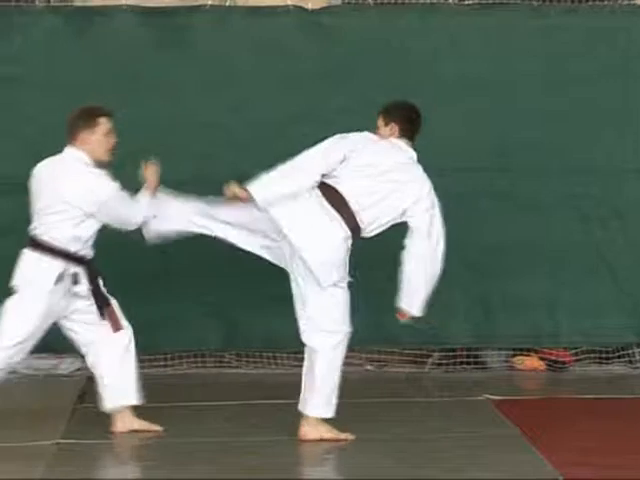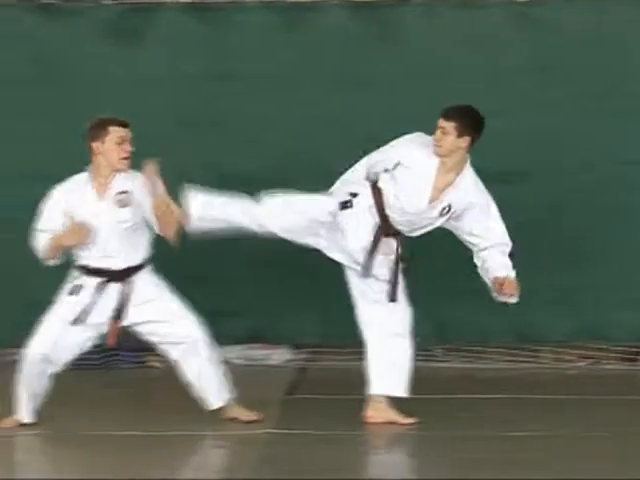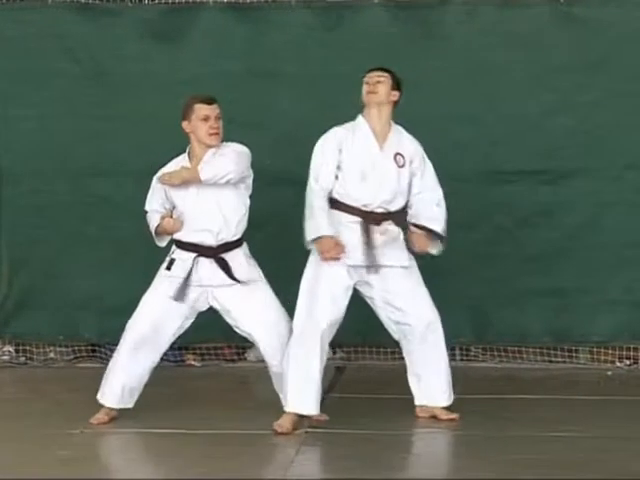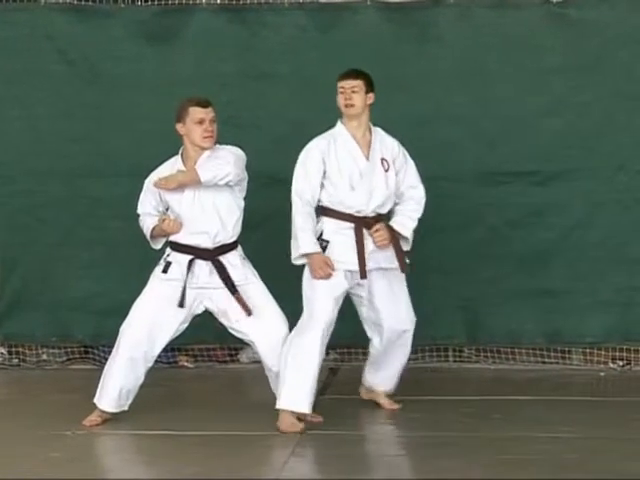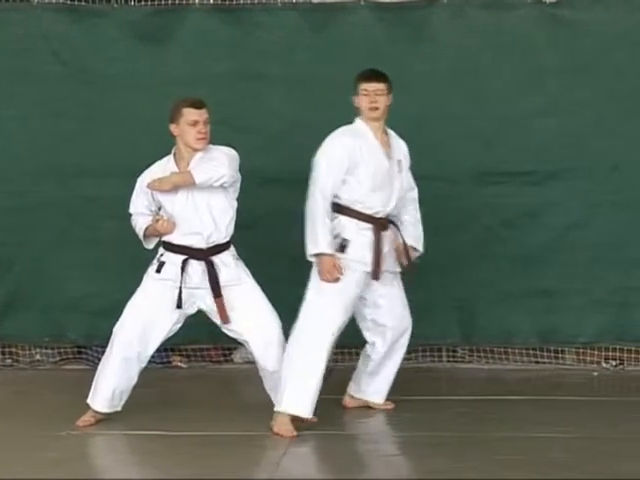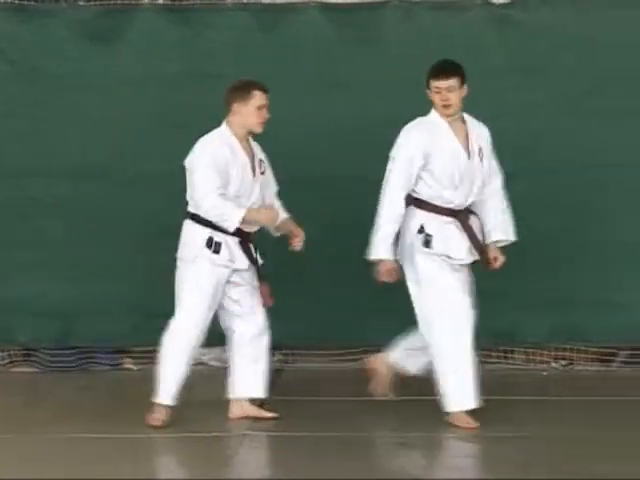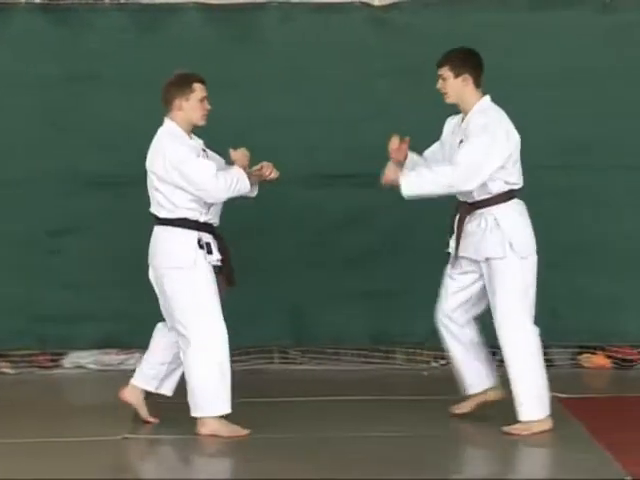
dt=0.7s
person 1, frame 1
left shoulder: (358, 142)
right shoulder: (421, 187)
left elbow: (304, 167)
right elbow: (428, 248)
left wrist: (252, 191)
right wrist: (410, 300)
left hip: (297, 214)
right hip: (327, 244)
left knee: (212, 215)
right knee: (329, 332)
left ankle: (150, 213)
right ankle: (315, 421)
person 1, frame 2
left shoulder: (473, 197)
right shoulder: (411, 147)
left elbow: (491, 241)
right elbow: (368, 167)
left wrist: (503, 277)
right wrist: (331, 199)
left hip: (380, 248)
right hip: (349, 218)
left knee: (392, 318)
right knee: (271, 213)
left ankle: (379, 405)
right ankle: (187, 211)
person 1, frame 3
left shoulder: (410, 146)
right shoulder: (336, 138)
left elbow: (427, 197)
right elbow: (317, 190)
left wrist: (425, 231)
right wrist: (321, 235)
left hip: (387, 244)
right hip: (338, 240)
left knee: (422, 320)
right knee: (314, 322)
left ankle: (429, 401)
right ankle: (295, 408)
person 1, frame 4
left shoulder: (391, 147)
right shoulder: (320, 148)
left elbow: (413, 194)
right elbow: (302, 203)
left wrist: (395, 229)
right wrist: (310, 252)
left hip: (379, 248)
right hip: (333, 245)
left knee: (397, 323)
right knee: (315, 323)
left ankle: (374, 385)
right ankle: (289, 408)
person 1, frame 5
left shoulder: (399, 146)
right shoulder: (341, 142)
left elbow: (408, 199)
right elbow: (319, 199)
left wrist: (409, 242)
right wrist: (323, 252)
left hip: (383, 248)
right hip: (346, 244)
left knee: (394, 323)
right knee: (318, 324)
left ankle: (363, 392)
right ankle: (286, 410)
person 1, frame 6
left shoulder: (479, 133)
right shoulder: (416, 134)
left elbow: (490, 188)
right elbow: (392, 195)
left wrist: (495, 240)
right wrist: (382, 251)
left hip: (461, 234)
right hip: (426, 236)
left knee: (455, 318)
right knee: (448, 323)
left ankle: (388, 362)
right ankle: (458, 405)
person 1, frame 7
left shoulder: (492, 124)
right shoulder: (455, 125)
left elbow: (463, 174)
right elbow: (433, 166)
left wrist: (404, 178)
right wrist: (403, 159)
left hip: (502, 229)
right hip: (470, 231)
left knee: (513, 324)
right knee: (451, 312)
left ankle: (536, 414)
right ankle: (482, 386)
person 2, frame 1
left shoulder: (48, 168)
right shoulder: (91, 180)
right elbow: (131, 216)
right wrist: (149, 187)
left hip: (65, 275)
right hip: (50, 274)
left knee: (112, 334)
left ankle: (122, 415)
person 2, frame 2
left shoulder: (140, 183)
right shoulder: (66, 192)
left elbow: (169, 226)
right elbow: (42, 241)
left wrist: (157, 188)
right wrist: (61, 241)
left hip: (139, 285)
right hip: (89, 287)
left knee: (190, 335)
right knee: (43, 349)
left ankle: (225, 403)
person 2, frame 3
left shoulder: (236, 154)
right shoulder: (166, 175)
left elbow: (225, 168)
right elbow: (155, 215)
left wrist: (183, 176)
right wrist: (163, 227)
left hip: (232, 265)
right hip: (184, 266)
left knee: (275, 331)
right knee: (142, 331)
right ankle: (113, 403)
person 2, frame 4
left shoulder: (232, 156)
right shoulder: (160, 176)
left elbow: (223, 170)
right elbow: (147, 218)
left wrist: (177, 180)
right wrist: (160, 229)
left hip: (227, 267)
right hip: (179, 269)
left knee: (273, 331)
right knee: (137, 334)
right ankle: (107, 405)
person 2, frame 5
left shoulder: (225, 157)
right shoulder: (154, 174)
left elbow: (216, 172)
right elbow: (139, 217)
left wrist: (170, 182)
right wrist: (153, 229)
left hip: (220, 267)
right hip: (172, 268)
left knee: (266, 329)
right knee: (130, 333)
right ankle: (101, 405)
person 2, frame 6
left shoulder: (255, 152)
right shoulder: (210, 148)
left elbow: (268, 199)
right elbow: (207, 202)
left wrist: (287, 226)
right wrist: (251, 217)
left hip: (240, 248)
right hip: (205, 246)
left knee: (251, 325)
right knee: (189, 324)
left ankle: (241, 401)
right ankle: (163, 401)
person 2, frame 7
left shoulder: (187, 143)
right shoulder: (171, 147)
left elbow: (221, 180)
right elbow: (215, 187)
left wrist: (256, 173)
right wrist: (240, 166)
left hip: (187, 247)
right hip: (182, 247)
left knee: (178, 328)
right knee: (206, 333)
left ankle: (137, 388)
right ankle: (210, 418)
